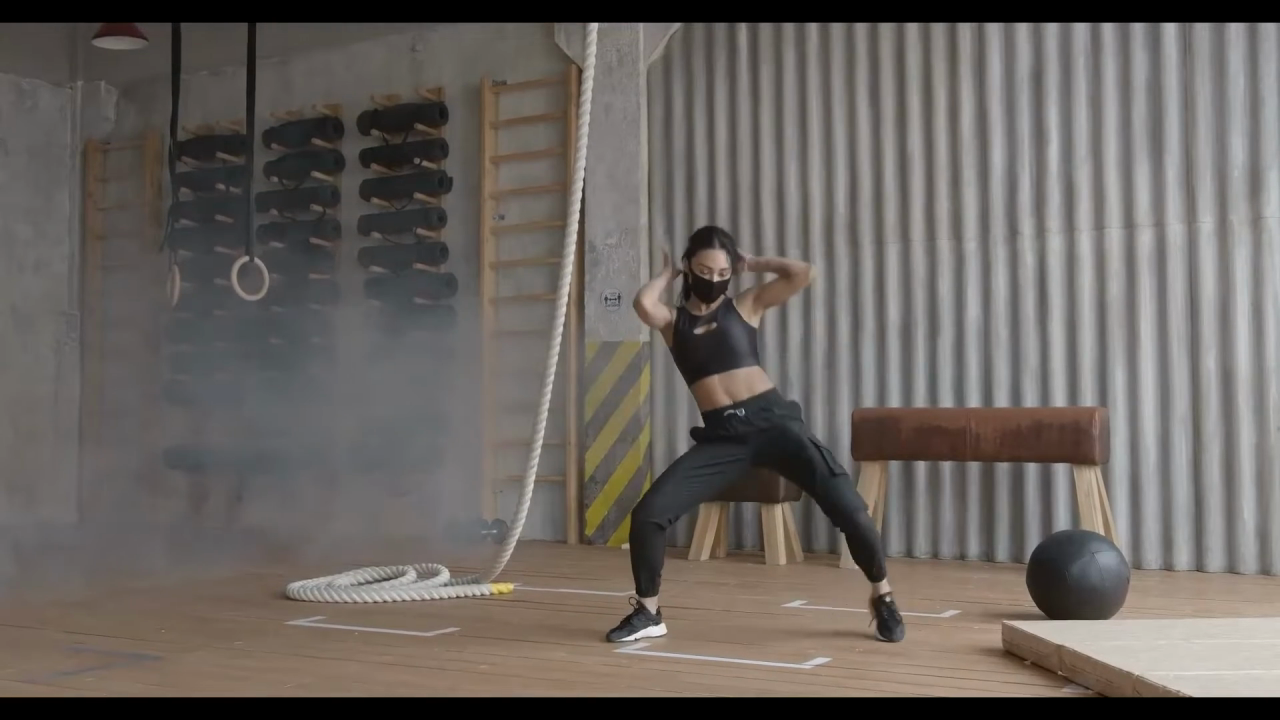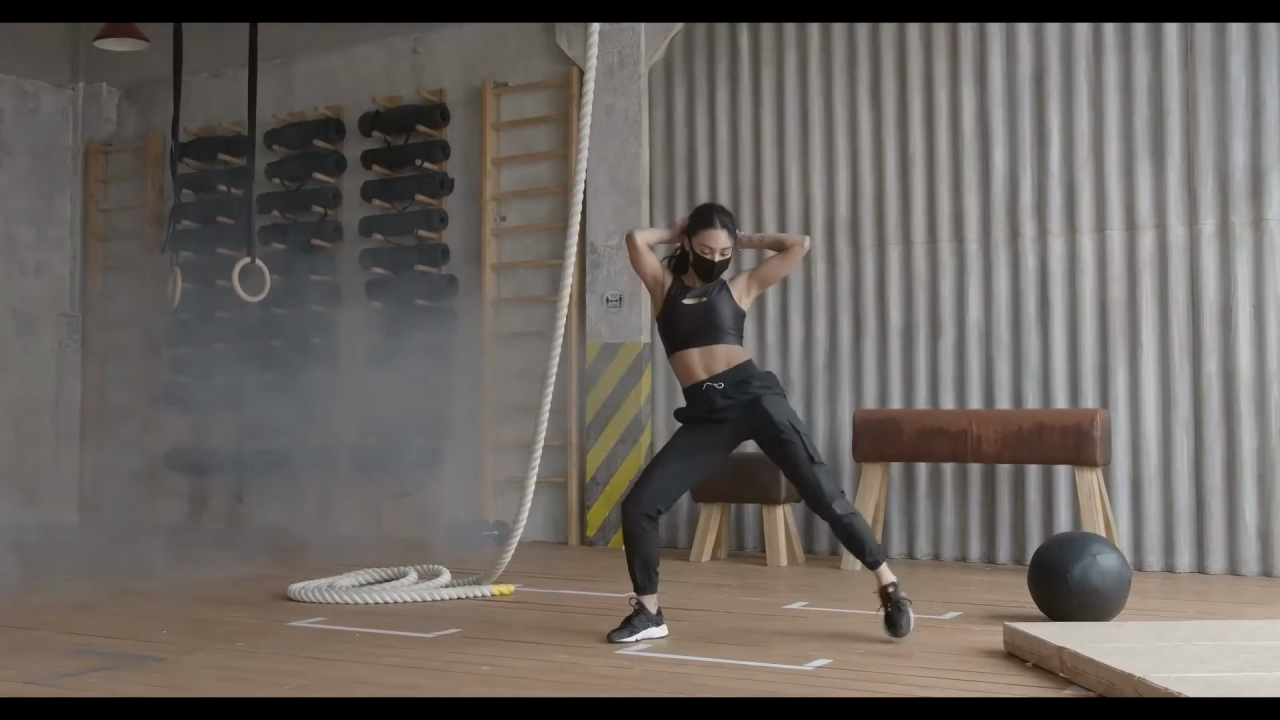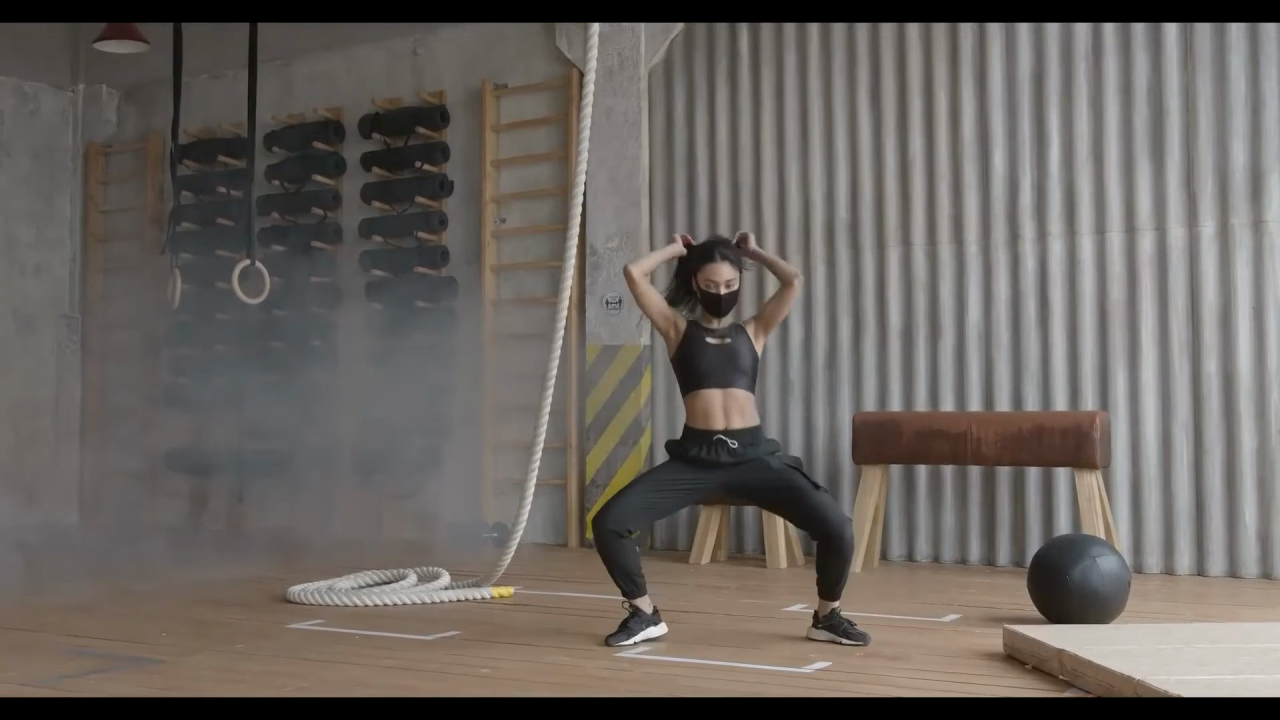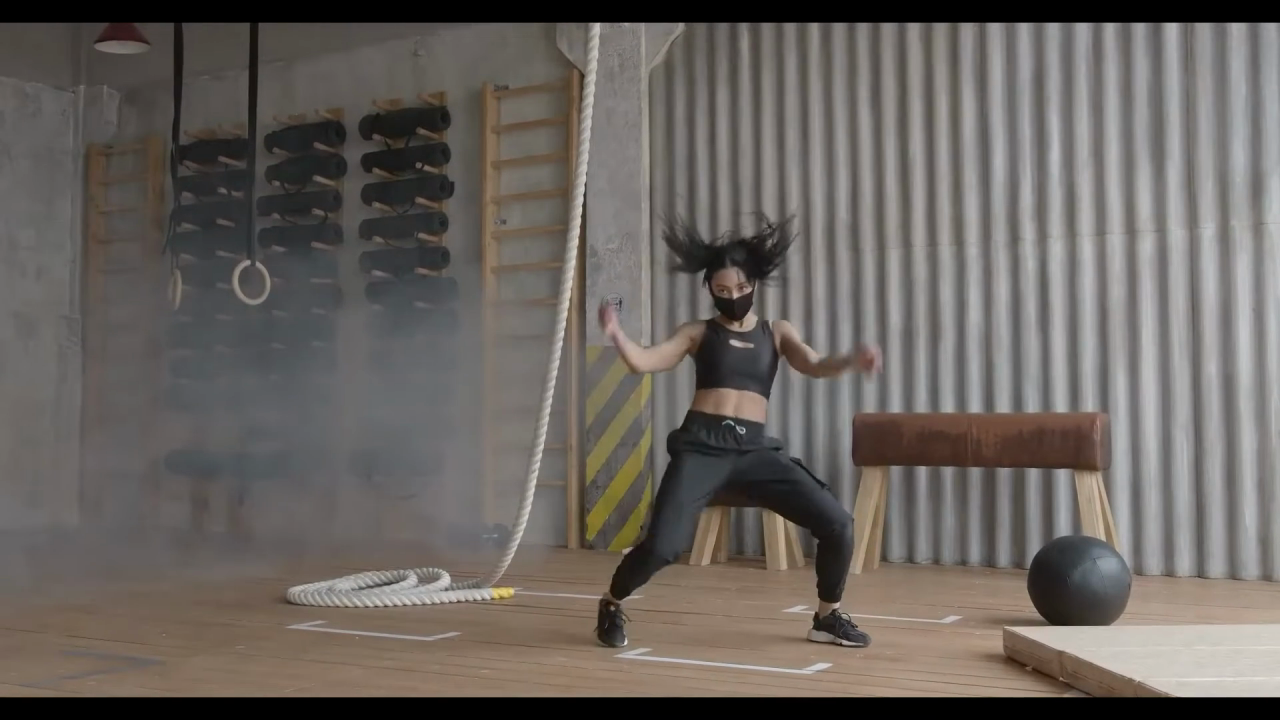
dt=0.4s
person 1, frame 1
left shoulder: (746, 306)
right shoulder: (671, 319)
left elbow: (802, 273)
right elbow: (643, 302)
left wrist: (751, 263)
right wrist: (666, 276)
left hip: (776, 422)
right hip: (722, 436)
left knee: (848, 509)
right knee: (648, 515)
left ankle: (882, 596)
right ankle: (647, 612)
person 1, frame 2
left shoulder: (739, 288)
right shoulder: (664, 287)
left elbow: (800, 245)
right elbow: (636, 240)
left wrist: (748, 239)
right wrist: (679, 235)
left hip: (754, 397)
right hip: (705, 415)
left knee: (823, 493)
right knee: (637, 506)
left ankle: (889, 585)
right ankle: (647, 610)
person 1, frame 3
left shoulder: (753, 332)
right shoulder: (679, 329)
left elbow: (792, 280)
right elbow: (633, 274)
left wrist: (755, 253)
right wrist: (676, 251)
left hip: (753, 457)
right hip: (696, 458)
left knee: (836, 527)
right knee: (608, 522)
left ankle: (826, 615)
right ankle: (644, 613)
person 1, frame 4
left shoulder: (777, 332)
right shoulder: (699, 331)
left elbow: (816, 367)
right elbow: (643, 362)
left wrist: (851, 360)
right wrist: (615, 333)
left hip: (755, 450)
right hip: (700, 448)
left knee: (837, 524)
right knee: (662, 545)
left ankle: (827, 617)
right ankle: (611, 605)
